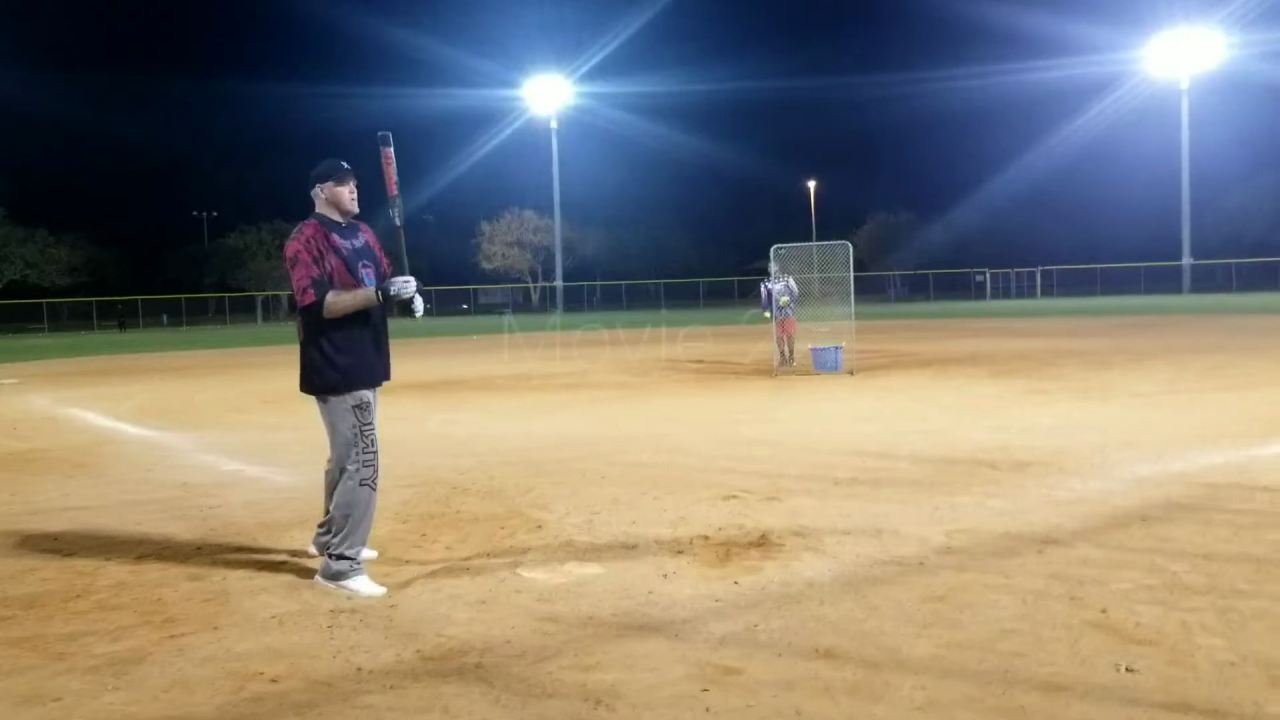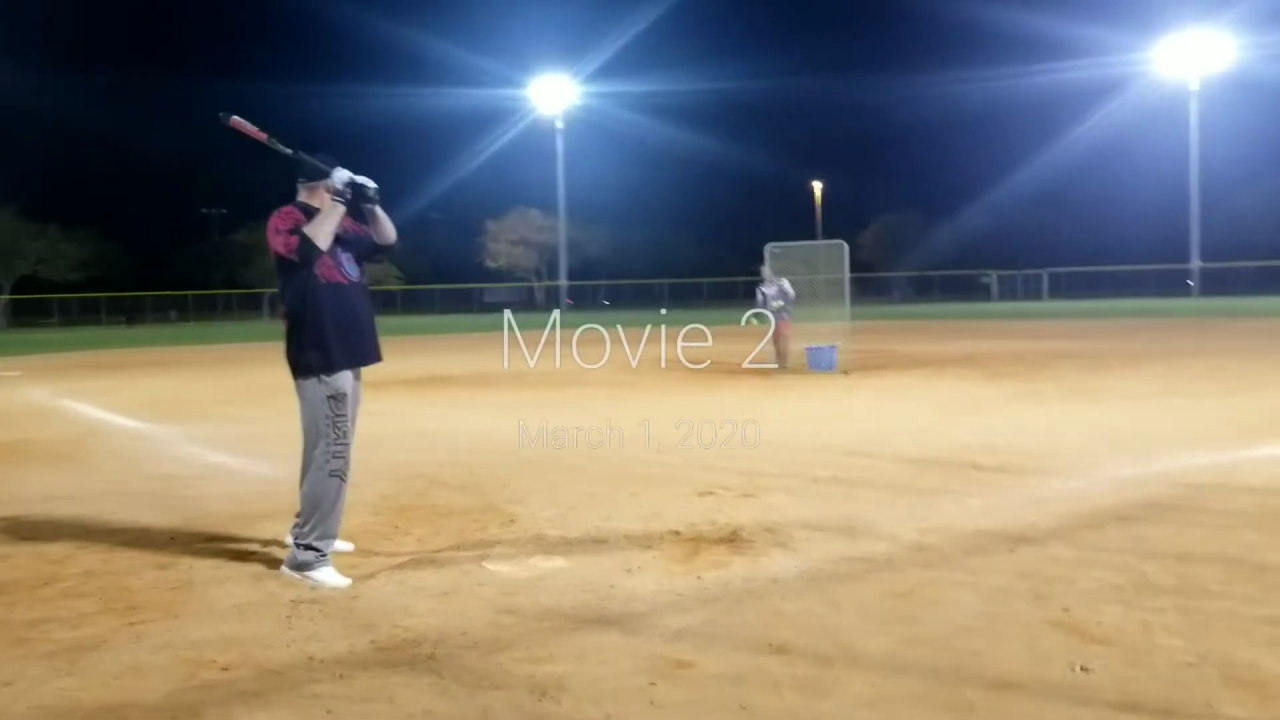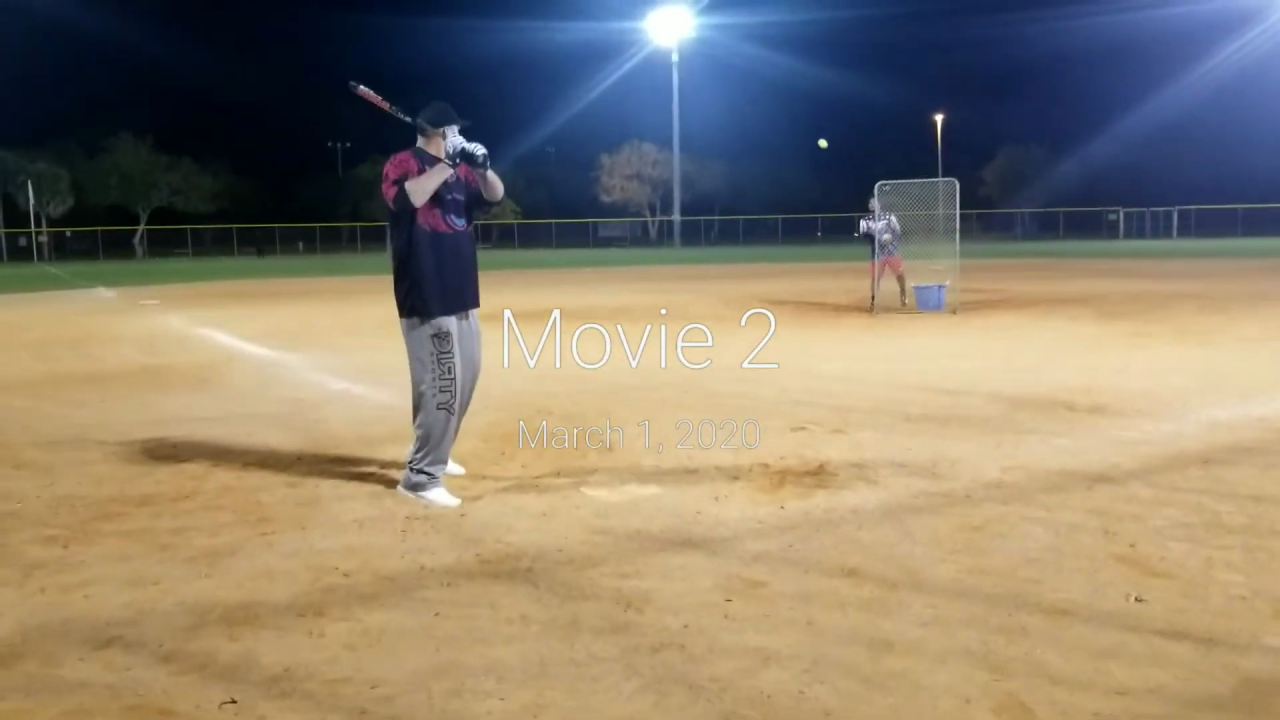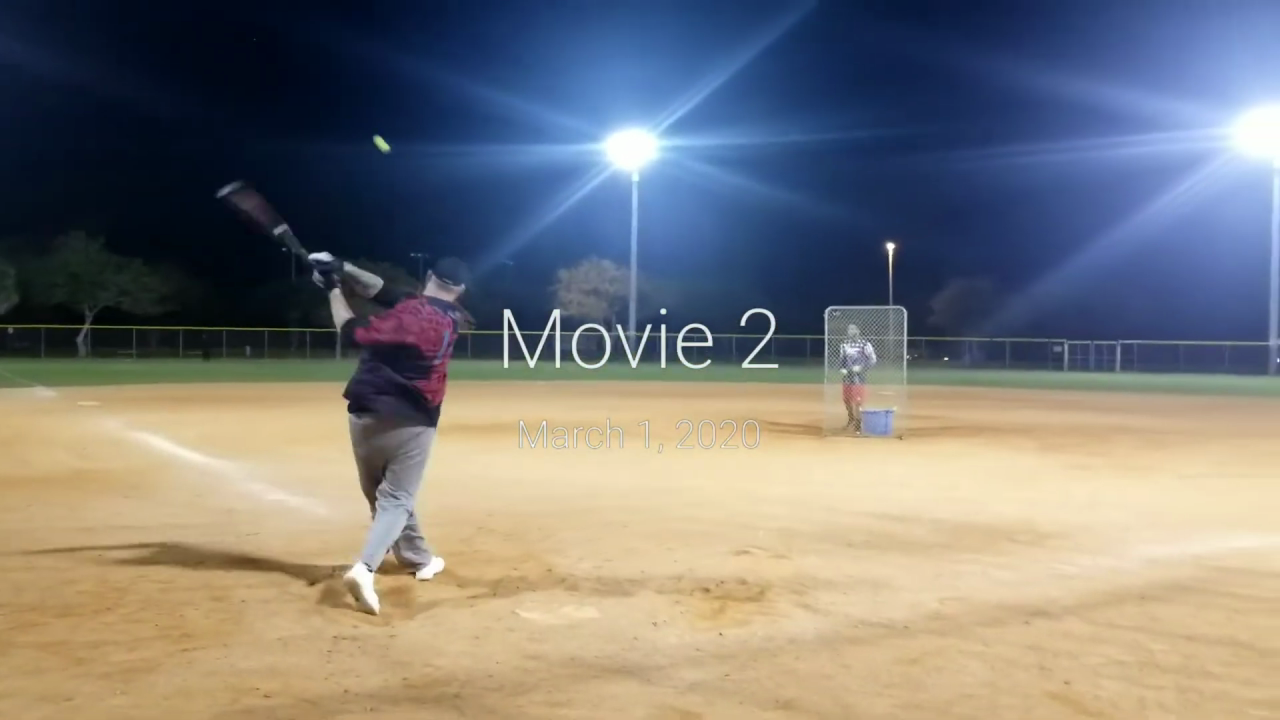
dt=1s
person 1, frame 1
left shoulder: (363, 233)
right shoulder: (306, 239)
left elbow: (384, 282)
right elbow: (319, 305)
left wrist: (404, 294)
right wrist: (380, 294)
left hip: (366, 364)
right hip: (336, 370)
left knee: (347, 458)
right knee: (362, 462)
left ankle: (330, 536)
right ankle: (340, 564)
person 1, frame 2
left shoulder: (341, 223)
right shoulder: (286, 218)
left elbow: (385, 241)
right elbow: (308, 248)
left wrist: (369, 203)
right wrist: (338, 201)
left hip: (347, 350)
right hip: (319, 354)
left knee: (331, 448)
right knee: (330, 452)
left ankle: (309, 529)
right ankle: (307, 554)
person 1, frame 3
left shoulder: (457, 169)
right shoulder: (403, 163)
left elbow: (494, 196)
right elbow: (404, 200)
left wrist: (482, 165)
right wrist: (446, 164)
left hip: (459, 294)
right hip: (426, 297)
left knee: (466, 375)
right knee: (442, 385)
left ankle: (432, 452)
right ankle: (421, 477)
person 1, frame 4
left shoulder: (414, 311)
right shoulder: (454, 318)
left elbow: (355, 335)
left wrist: (333, 287)
right wrist: (345, 269)
left hip: (368, 413)
right hip: (416, 420)
left knee: (382, 493)
right knee: (397, 499)
left ankle: (417, 557)
right ankle: (365, 566)
